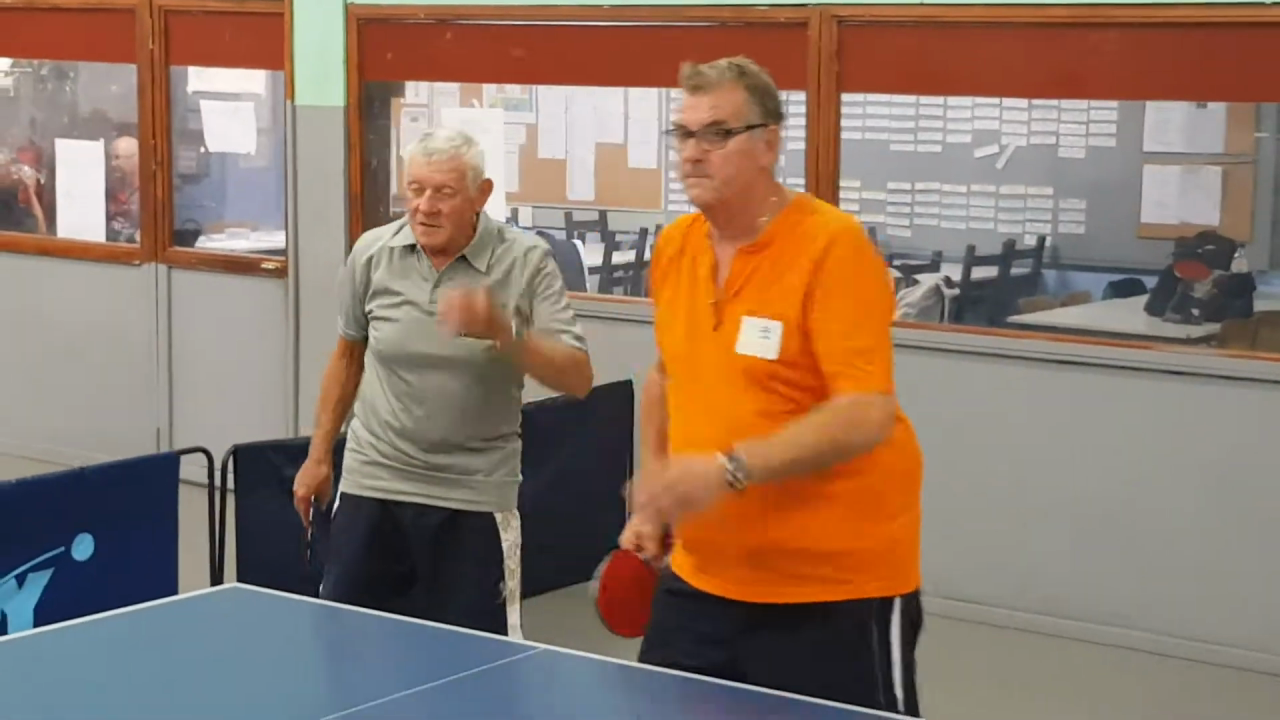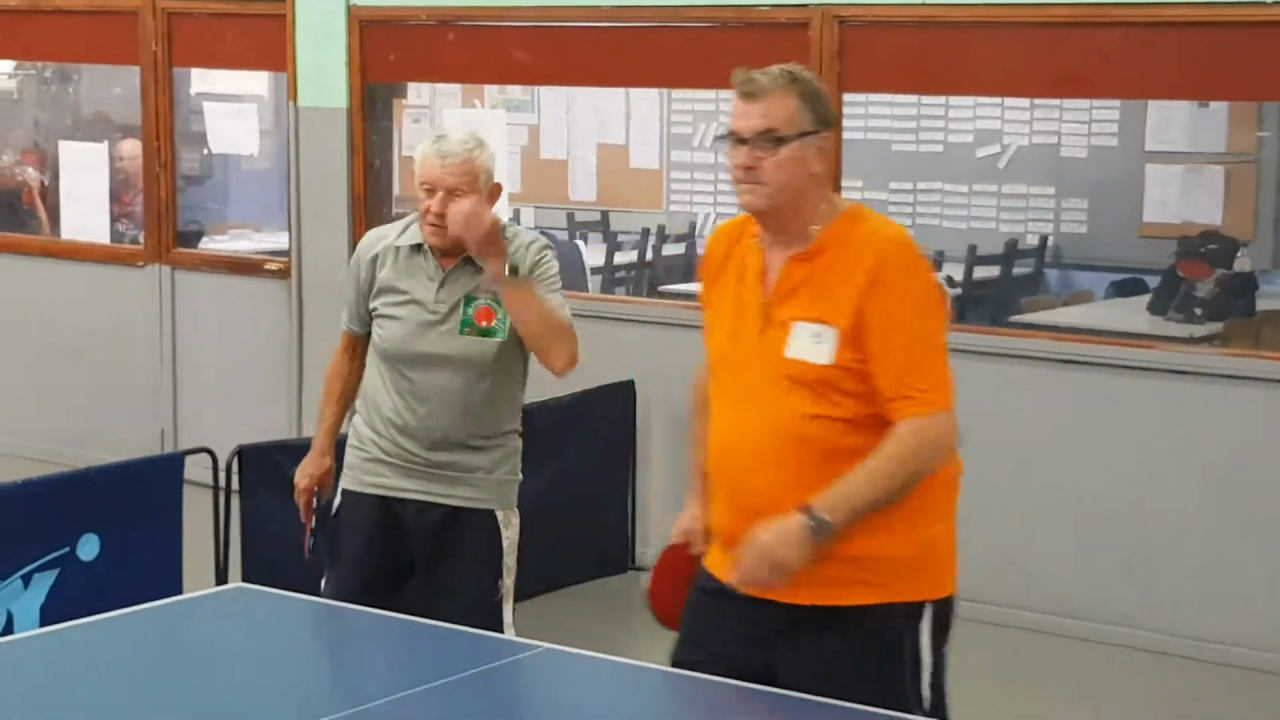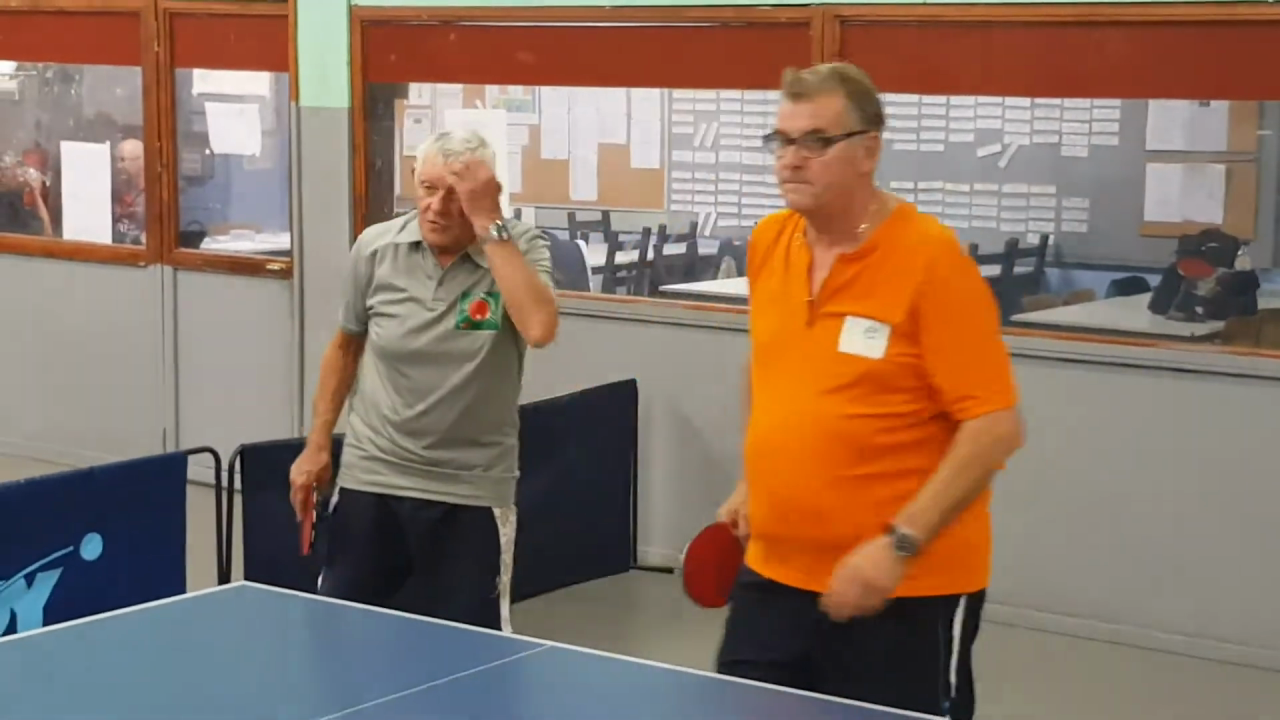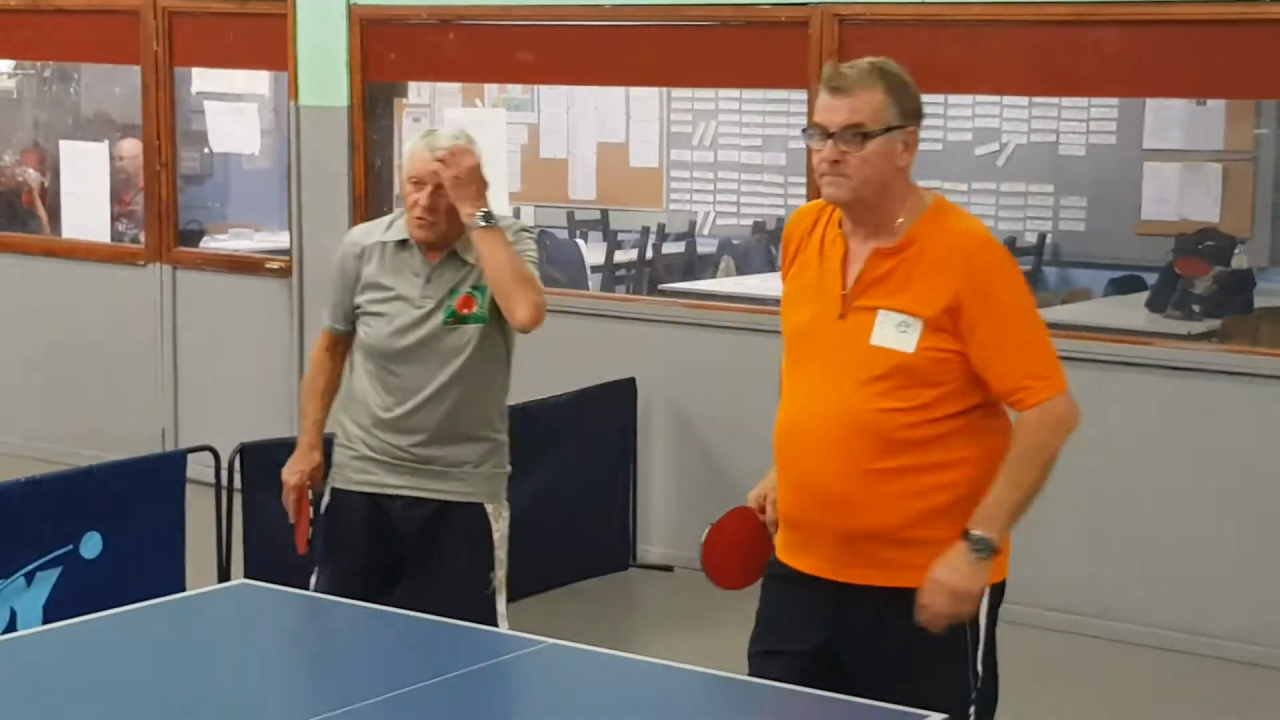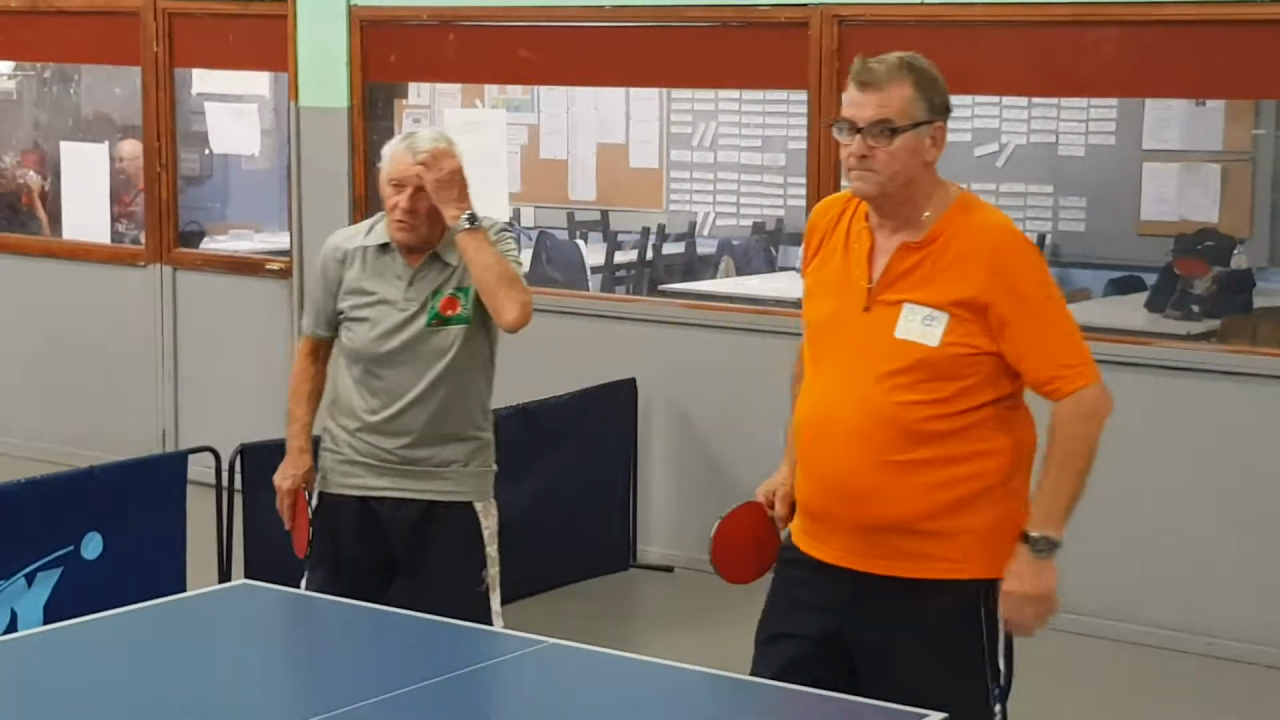
dt=0.1s
person 1, frame 1
left shoulder: (832, 247)
right shoulder: (674, 247)
left elbow: (867, 416)
left wrist: (728, 471)
right wrist: (652, 501)
left hip: (838, 590)
right hip: (703, 581)
person 1, frame 2
left shoulder: (882, 260)
right shoulder: (723, 250)
left elbow: (929, 431)
left wrist: (810, 523)
right wrist: (703, 497)
left hip: (870, 595)
right hip: (737, 583)
person 1, frame 3
left shoulder: (930, 259)
right shoulder: (767, 241)
left elbow: (997, 426)
left wrist: (898, 545)
left hip: (908, 587)
right hip: (777, 575)
person 1, frame 4
left shoulder: (966, 254)
right shoulder: (801, 232)
left elbow: (1049, 409)
left wrist: (976, 546)
left hip: (927, 580)
right hip: (800, 566)
person 1, frame 5
left shoulder: (993, 248)
right shoulder: (825, 224)
left elbow: (1083, 398)
left wrist: (1038, 544)
right wrist: (793, 463)
left hip: (944, 576)
right hip: (815, 554)
person 2, frame 1
left shoulder: (526, 261)
right shoulder: (372, 254)
left elbow: (577, 378)
left wrist: (501, 331)
right wrist: (319, 453)
left hip: (474, 500)
right hip: (372, 487)
person 2, frame 2
left shoulder: (528, 256)
right shoulder: (377, 251)
left elbow: (561, 358)
left wrist: (500, 263)
right wrist: (322, 447)
left hip: (473, 497)
right hip: (372, 484)
person 2, frame 3
left shoulder: (518, 246)
right shoulder: (375, 249)
left elbow: (540, 330)
right elbow: (345, 346)
left wrist: (488, 225)
right wrist: (318, 443)
left hip: (470, 493)
right hip: (370, 482)
person 2, frame 4
left shoulder: (503, 242)
right shoulder: (362, 248)
left elbow: (526, 314)
right elbow: (332, 347)
left wrist: (475, 215)
right wrist: (308, 443)
left hip: (462, 490)
right hip: (360, 481)
person 2, frame 5
left shoulder: (487, 242)
right shoulder: (343, 252)
left elbow: (514, 313)
right elbow: (313, 352)
left wrist: (460, 217)
right wrist: (298, 448)
left hip: (450, 490)
right hip: (348, 483)
